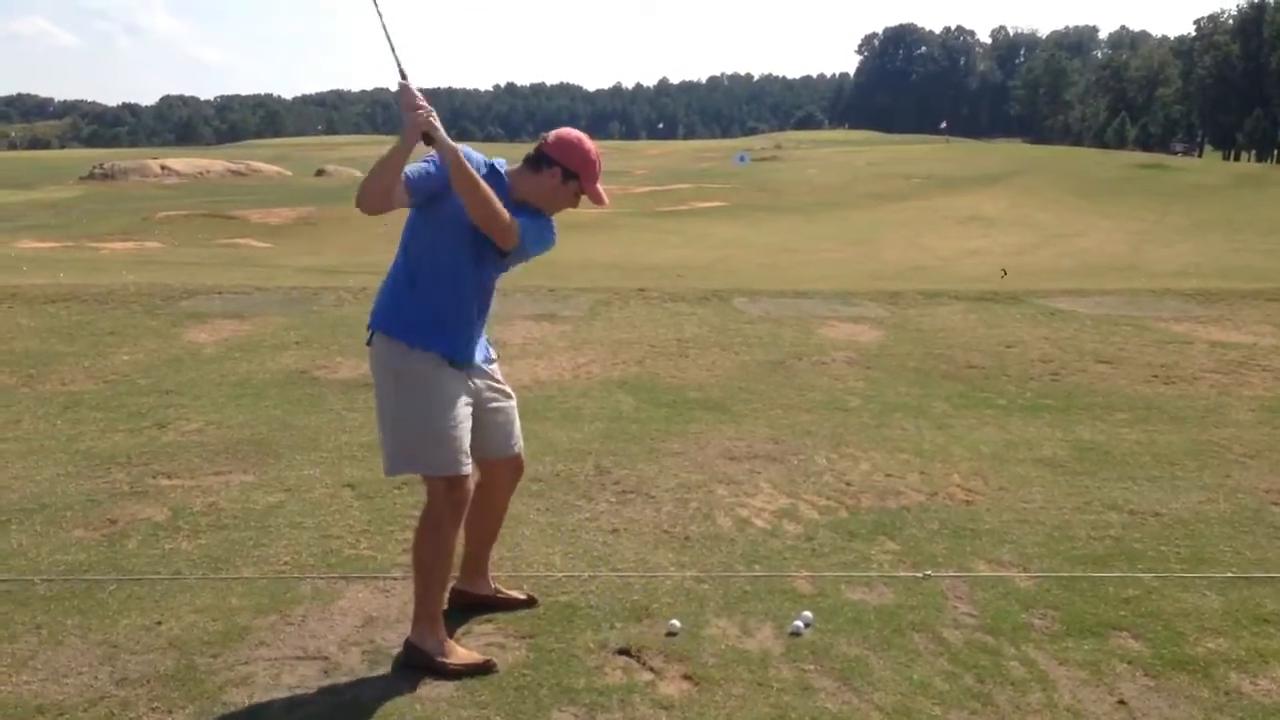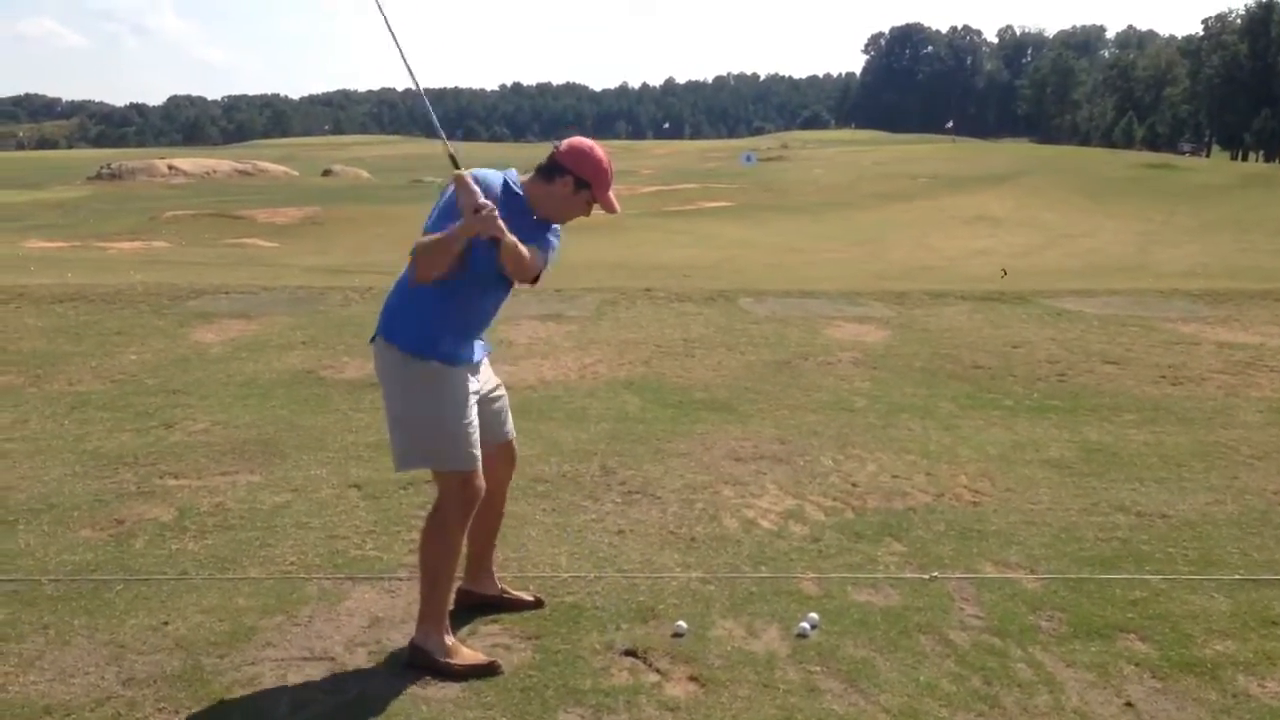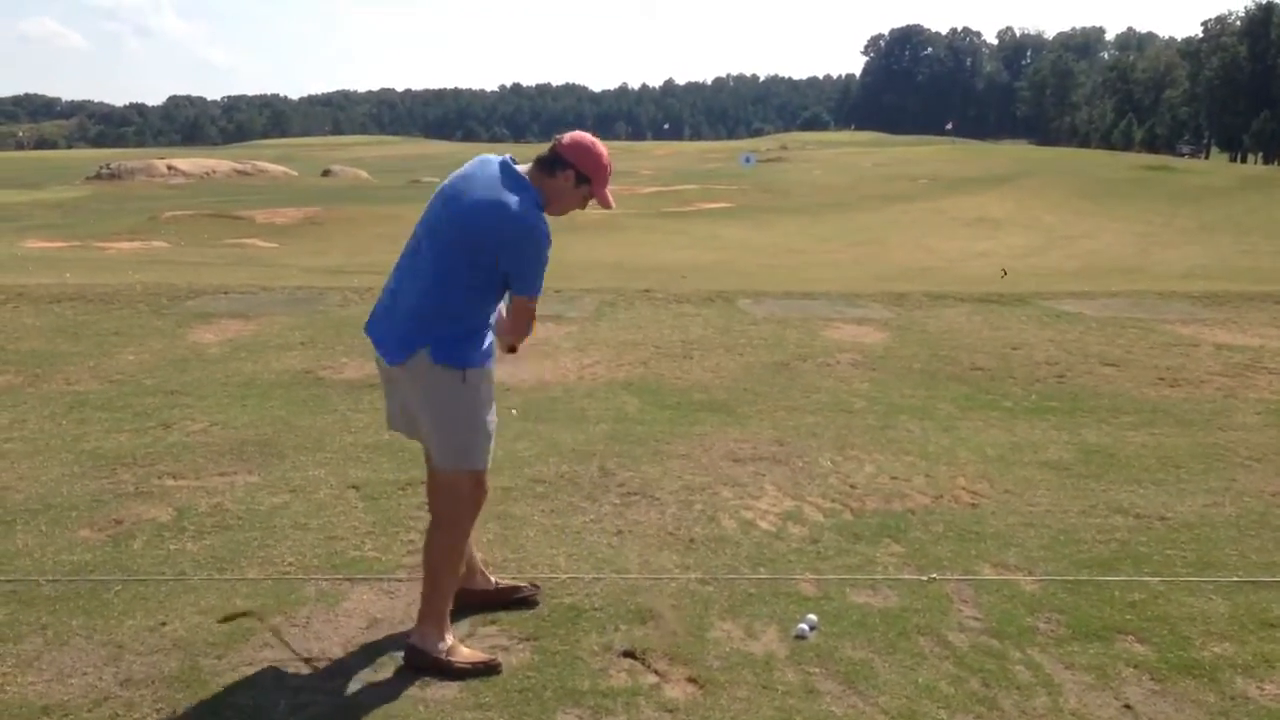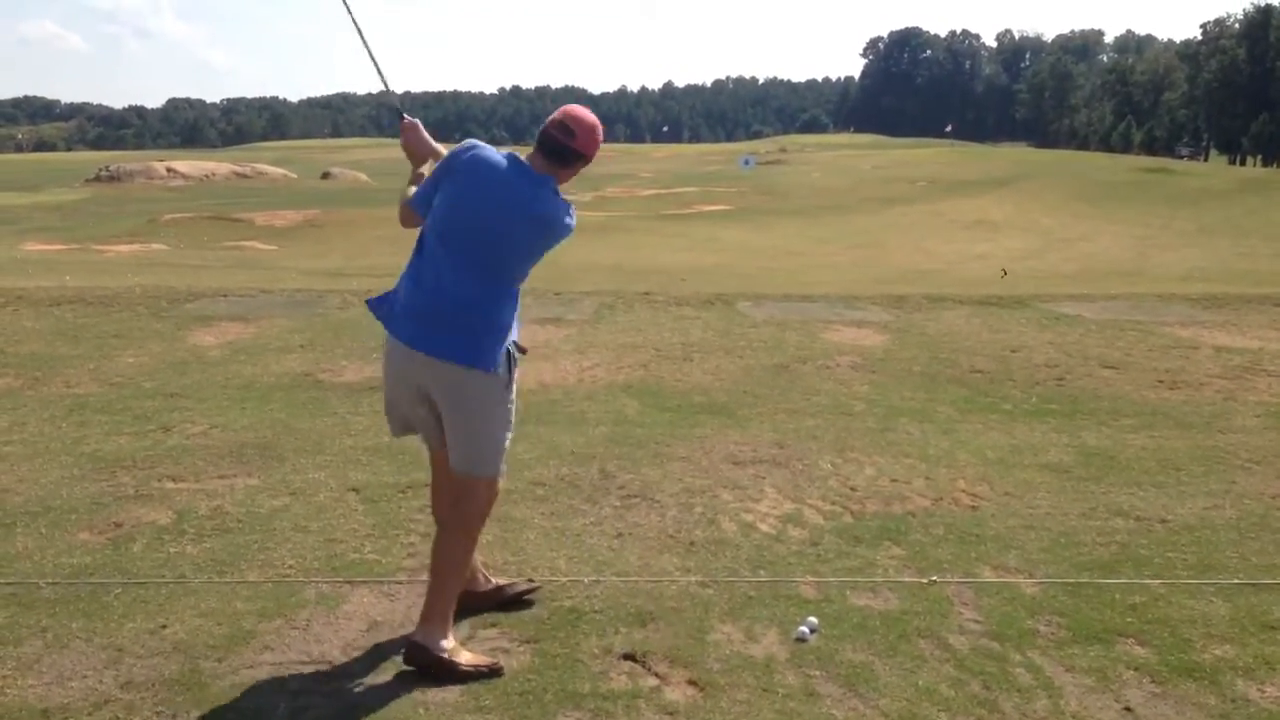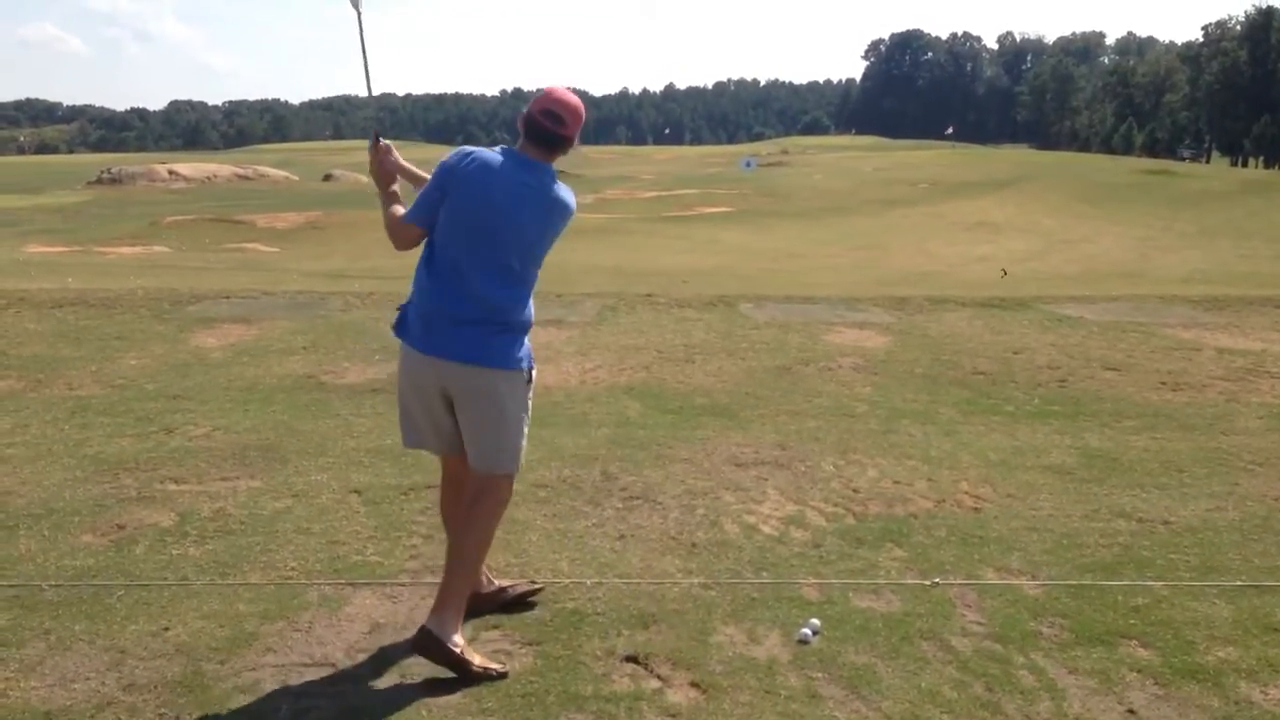
dt=0.2s
person 1, frame 1
left shoulder: (539, 230)
right shoulder: (451, 169)
left elbow: (495, 225)
right elbow: (369, 201)
left wrist: (445, 143)
right wrist: (410, 137)
left hip: (471, 357)
right hip: (410, 350)
left knee: (505, 468)
right knee: (452, 488)
left ankle: (473, 581)
right ankle: (426, 635)
person 1, frame 2
left shoulder: (543, 232)
right shoulder: (480, 190)
left elbow: (522, 272)
right elbow: (422, 268)
left wrist: (497, 229)
right wrist: (469, 227)
left hip: (461, 354)
right hip: (419, 353)
left knee: (500, 461)
right knee: (463, 485)
left ankle: (478, 582)
right ankle: (430, 637)
person 1, frame 3
left shoulder: (481, 169)
right shoulder: (530, 233)
right elbow: (520, 326)
right wrist: (504, 342)
left hip: (394, 338)
right hip: (444, 354)
left knee: (447, 466)
right knee: (465, 486)
left ankle: (469, 579)
right ankle: (430, 637)
person 1, frame 4
left shoulder: (471, 157)
right shoulder: (560, 219)
left elbow: (410, 215)
left wrist: (420, 159)
right wrist: (434, 157)
left hip: (406, 340)
right hip: (473, 358)
left knee: (448, 466)
right knee: (475, 488)
left ankle: (469, 581)
right ankle: (433, 634)
person 1, frame 5
left shoulder: (464, 164)
right shoulder: (562, 204)
left elbow: (403, 237)
left wrist: (386, 185)
right wrist: (410, 173)
left hip: (424, 346)
right hip: (495, 359)
left knee: (458, 470)
right knee: (492, 484)
left ankle: (474, 583)
right ankle: (444, 623)
